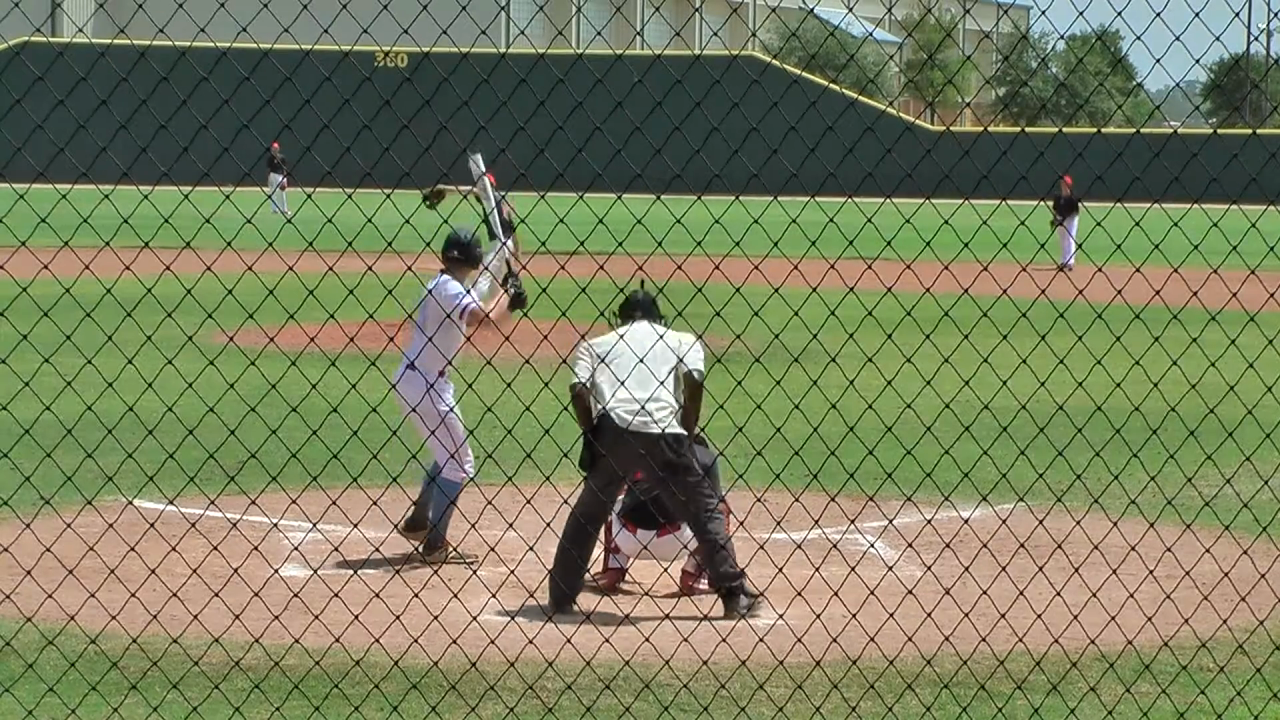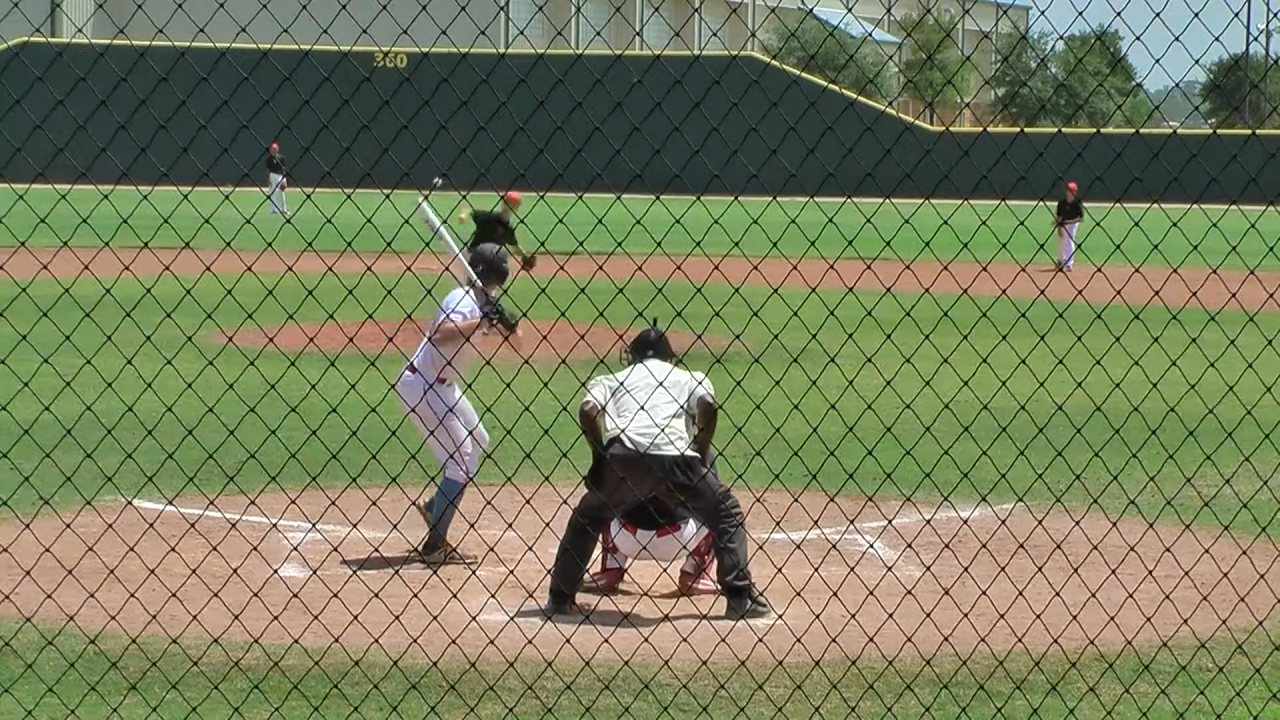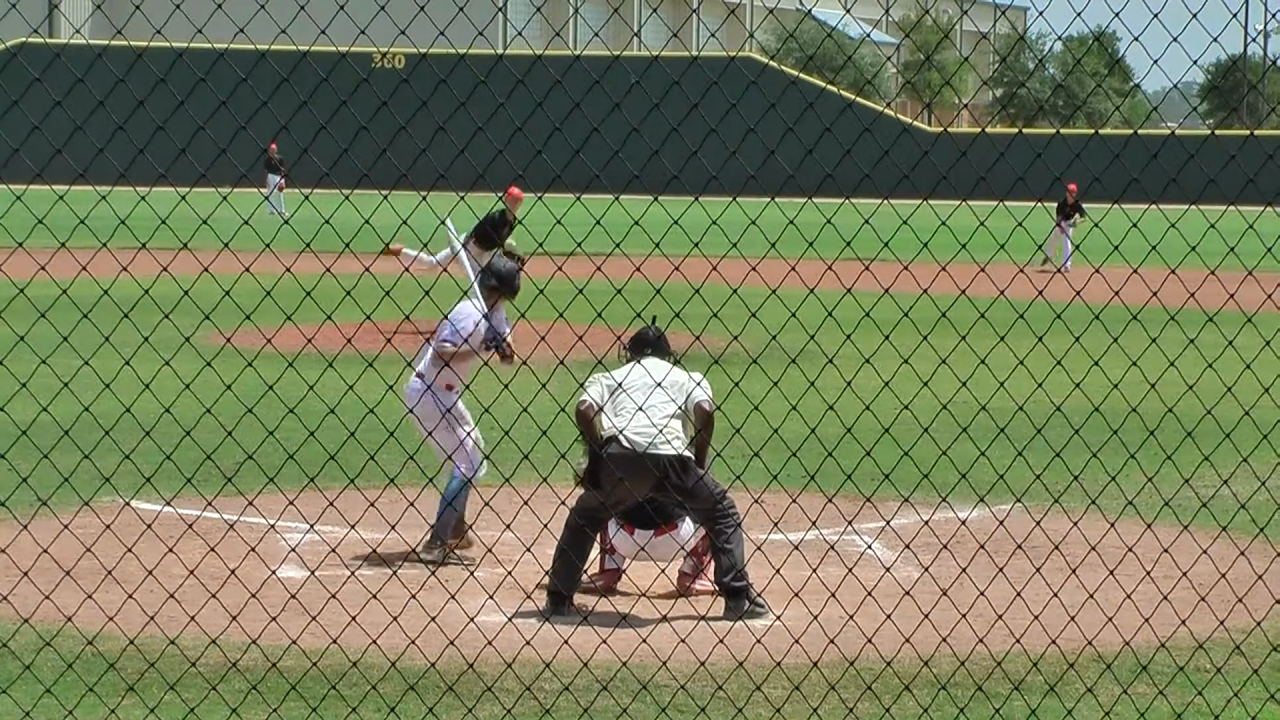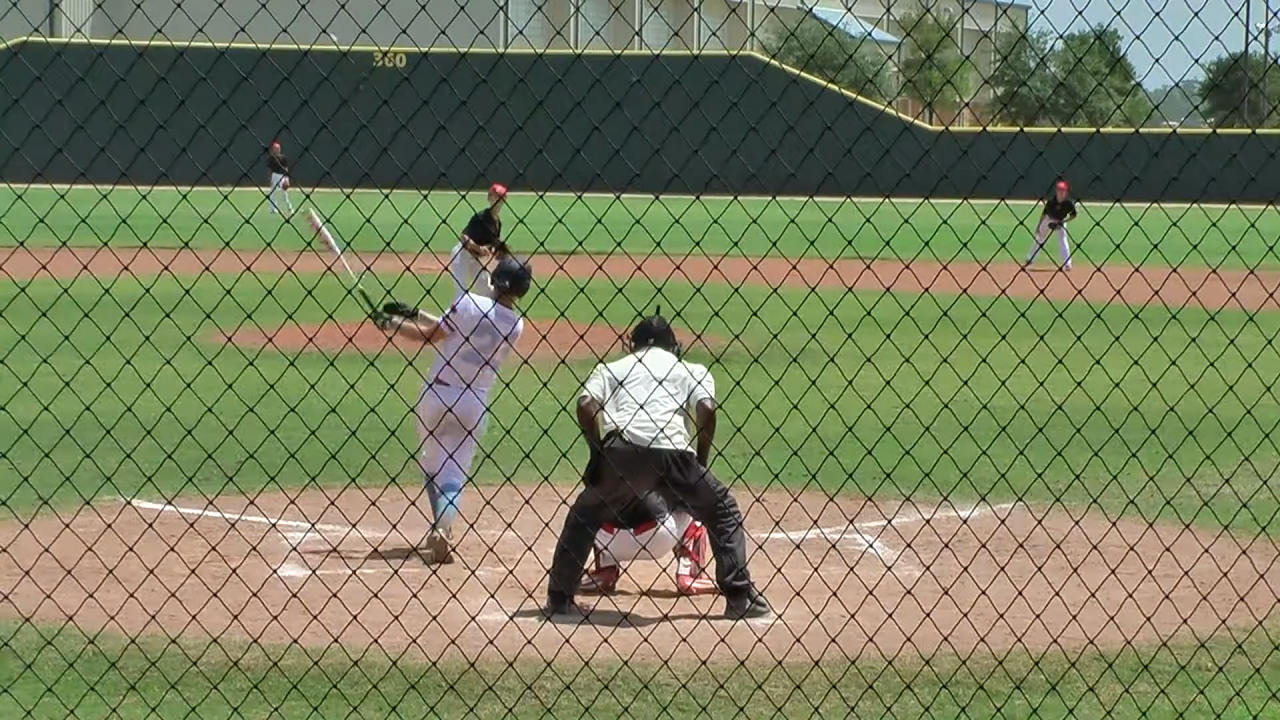
dt=0.4s
person 1, frame 1
left shoulder: (444, 285)
right shoulder: (449, 288)
left elbow: (483, 317)
right elbow: (486, 320)
left wrist: (507, 298)
right wrist: (505, 288)
left hip: (426, 381)
right hip: (423, 384)
left knee: (449, 455)
right knee: (459, 464)
left ankle: (418, 521)
right ankle: (435, 545)
person 1, frame 2
left shoulder: (486, 300)
right shoulder: (461, 299)
left elbow: (513, 341)
right elbow: (441, 336)
left wrist: (506, 324)
right wrist: (482, 320)
left hip: (441, 385)
right hip: (423, 387)
left knee: (477, 445)
right knee: (463, 462)
left ankle: (435, 507)
right ankle: (435, 545)
person 1, frame 3
left shoulder: (494, 312)
right shoulder: (468, 314)
left elbow: (509, 358)
right elbow: (438, 357)
left wrist: (502, 346)
right wrist: (479, 348)
left hip: (444, 391)
right hip: (430, 393)
left knee: (471, 452)
right knee: (469, 464)
left ankle: (454, 529)
right ankle: (437, 544)
person 1, frame 4
left shoulder: (469, 304)
right shoulder: (516, 325)
left elbow: (428, 336)
left wrist: (391, 323)
right wrist: (415, 314)
left hip: (437, 397)
right hip: (473, 404)
left knee: (433, 464)
right knee: (454, 477)
left ankle: (440, 529)
right ankle: (441, 530)
person 2, frame 1
left shoulder: (595, 344)
right shoulder: (681, 340)
left elbow: (578, 391)
right elbow: (694, 381)
left wrist: (592, 436)
right wrist: (687, 431)
left hip: (614, 432)
right hip: (664, 434)
left knee: (588, 512)
right knee: (704, 509)
left ankle: (561, 598)
right ankle: (735, 595)
person 2, frame 2
left shoulder: (609, 380)
right shoulder: (690, 377)
left elbow: (588, 411)
right elbow: (708, 406)
left wrist: (600, 455)
right wrist: (701, 454)
left hip: (623, 458)
right hip: (674, 459)
left knee: (587, 518)
right knee: (726, 513)
left ankle: (559, 599)
right ankle: (741, 598)
person 2, frame 3
left shoulder: (606, 377)
right shoulder: (688, 377)
left elbow: (584, 410)
right elbow: (705, 412)
left wrist: (596, 455)
right wrist: (699, 462)
left hip: (620, 457)
right hip: (670, 458)
left knee: (584, 517)
right knee: (722, 513)
left ankle: (558, 600)
right ankle: (738, 599)
person 2, frame 4
left shoulder: (610, 368)
right shoulder: (692, 369)
left elbow: (585, 406)
right elbow: (707, 409)
left wrist: (598, 452)
right wrist: (701, 461)
left hip: (622, 452)
right hip: (672, 453)
left knee: (584, 516)
right knee: (723, 511)
left ankle: (560, 598)
right ankle: (740, 597)
